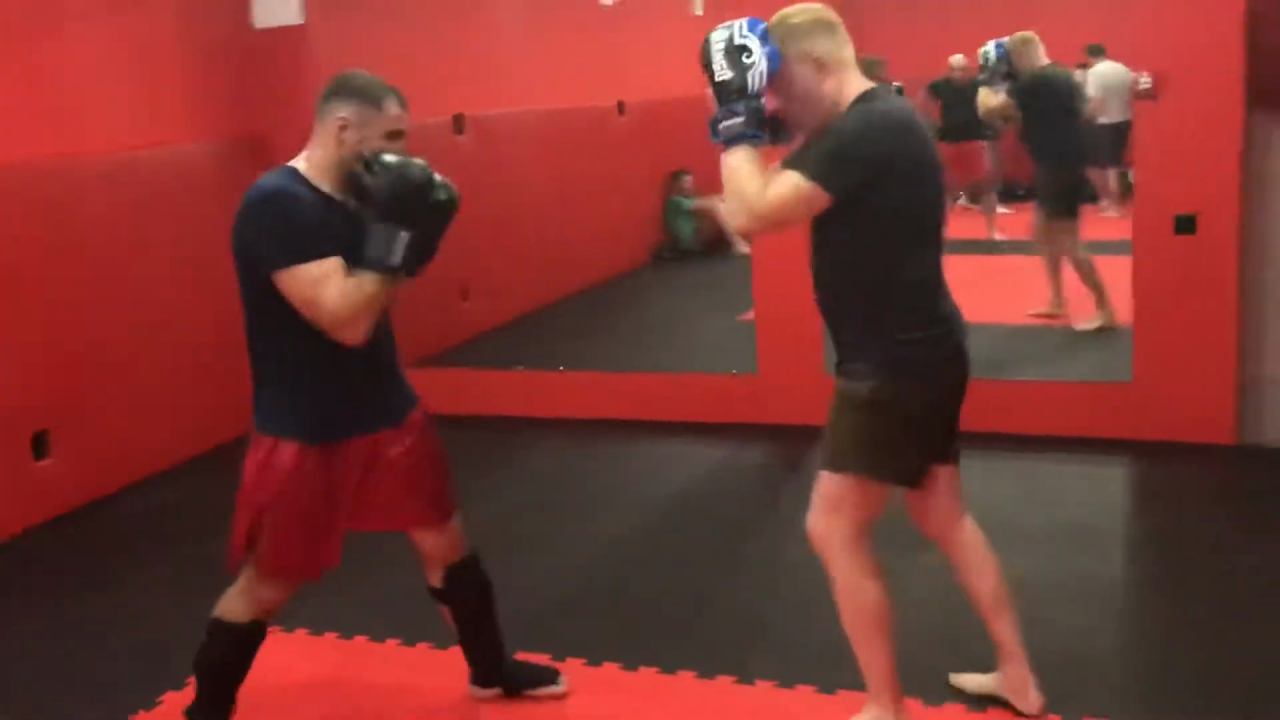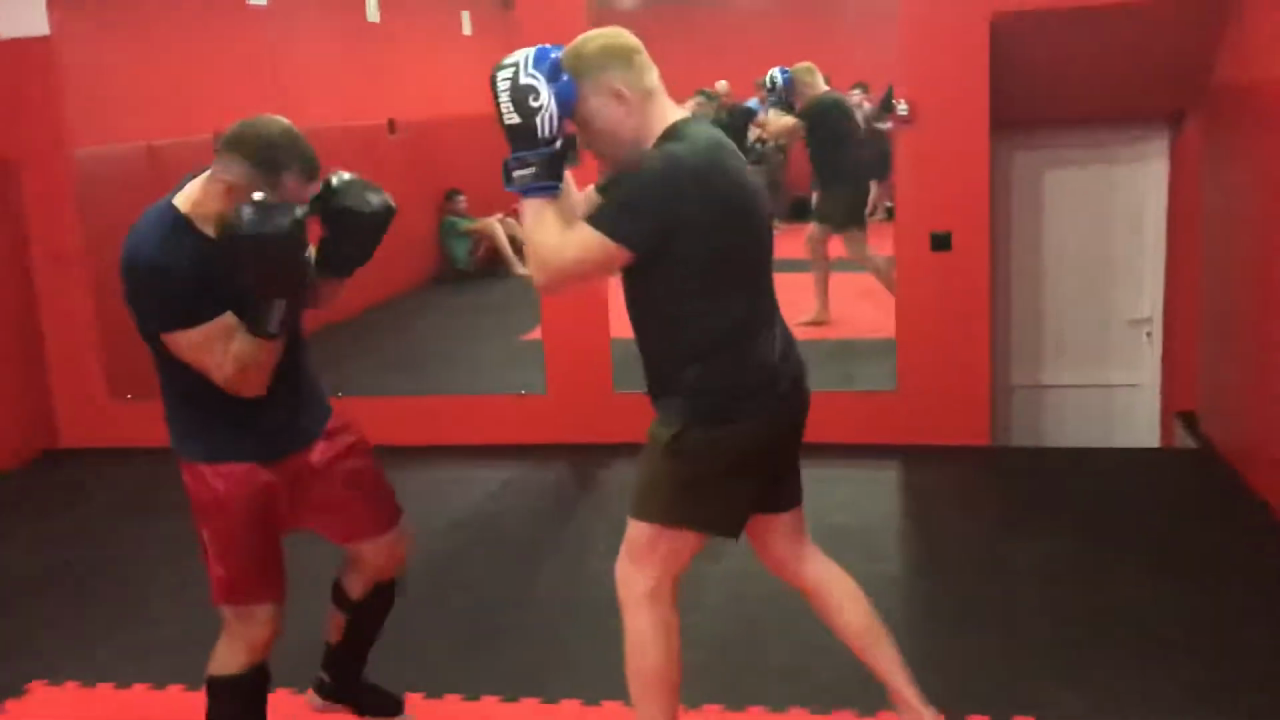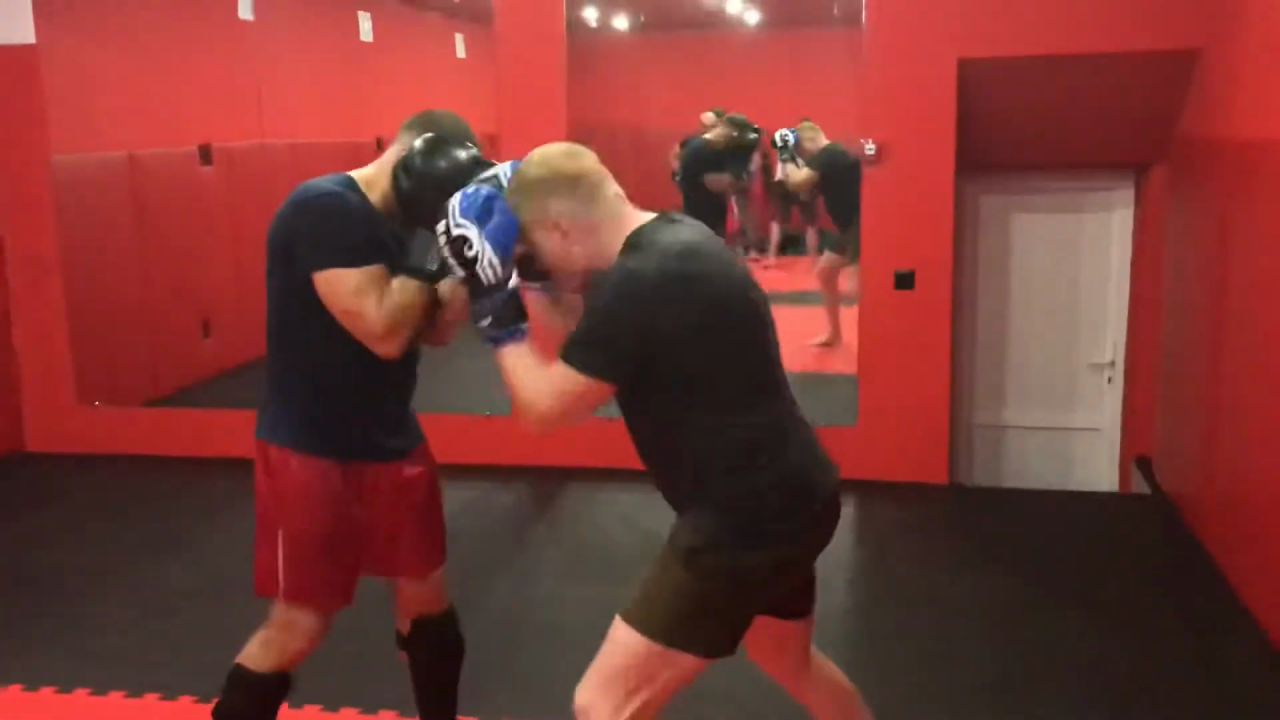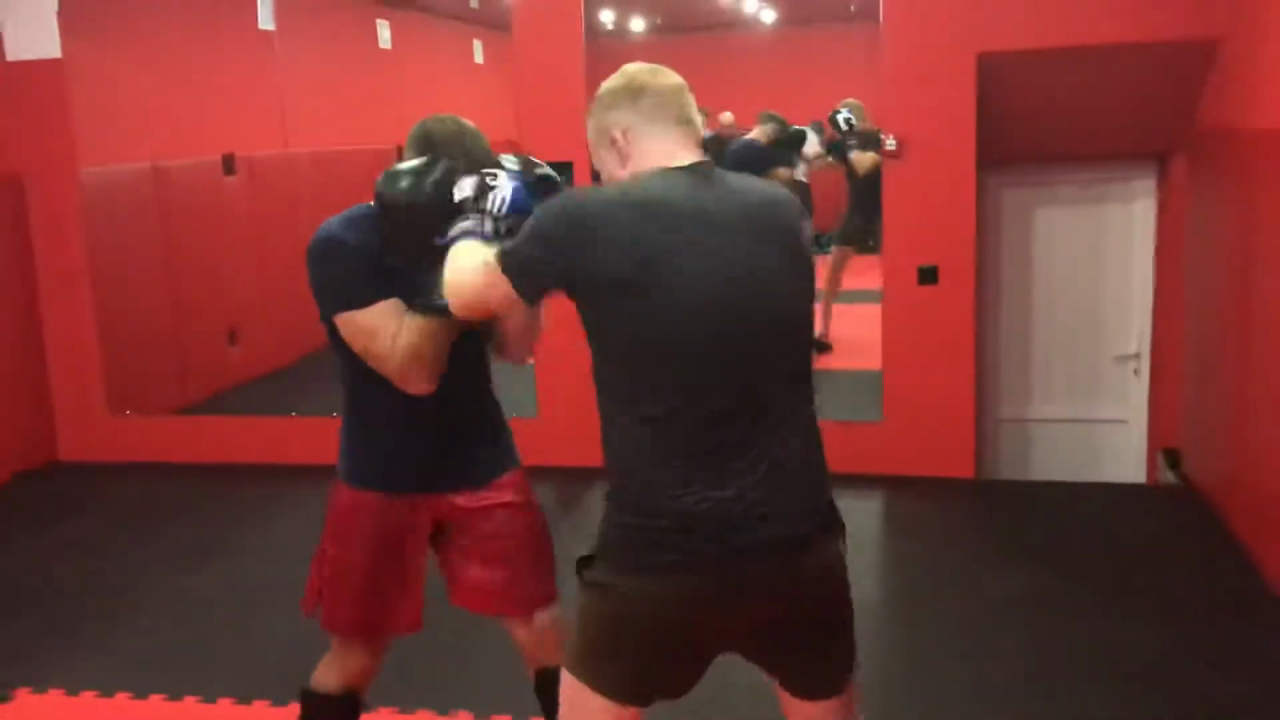
dt=0.7s
person 1, frame 1
left shoulder: (865, 132)
right shoulder: (874, 123)
left elbow: (748, 214)
right elbow: (780, 199)
left wrist: (735, 113)
right wrist: (742, 114)
left hip: (893, 367)
right hip: (920, 354)
left knee: (834, 531)
right knee: (944, 516)
person 1, frame 2
left shoulder: (668, 173)
right shoulder: (699, 149)
left elbow: (554, 267)
right elbow: (591, 218)
left wrist: (529, 155)
right wrist: (548, 161)
left hip: (714, 412)
right hip: (767, 391)
left knee: (642, 581)
right knee: (798, 560)
person 1, frame 3
left shoulder: (639, 285)
right shoulder: (683, 238)
left elbow: (547, 406)
left wrist: (495, 308)
right wrist: (551, 287)
left hip: (742, 519)
right hip: (795, 498)
right knee: (789, 658)
person 1, frame 4
left shoulder: (590, 220)
right shoulder: (779, 212)
left elbow: (465, 293)
left wrist: (470, 225)
left hip: (658, 550)
right hip: (797, 539)
person 2, frame 1
left shoulder: (355, 197)
right shoulder: (277, 205)
right elbow: (349, 321)
left wrist: (418, 237)
right wrist: (397, 231)
left hip: (387, 411)
right hip: (306, 431)
left knee: (447, 543)
right knee: (267, 583)
person 2, frame 2
left shoulder: (266, 214)
right shoulder: (157, 256)
left elbow: (311, 294)
right elbow: (243, 378)
left wrist: (344, 244)
right wrist: (272, 287)
left hip: (306, 424)
right hip: (229, 454)
left knee: (384, 549)
right knee: (254, 623)
person 2, frame 3
left shoulder: (406, 216)
right shoulder: (323, 210)
left elbow: (439, 328)
right elbow: (384, 334)
right wrist: (427, 233)
left hip: (392, 439)
right hip: (309, 447)
left knee: (426, 594)
right knee: (299, 624)
person 2, frame 4
right shoulder: (342, 247)
left elbow: (515, 345)
right elbow: (414, 372)
right wrist: (433, 259)
left hip: (482, 464)
right hip: (382, 479)
left knee: (542, 631)
right knee: (354, 651)
person 3, frame 1
left shoulder: (1035, 82)
right shoulder: (1059, 76)
left elbow: (987, 109)
right elbow: (1020, 106)
left wrist: (988, 79)
right wrist: (1005, 80)
left hip: (1059, 170)
right hip: (1059, 167)
left knee: (1067, 243)
right knee: (1044, 233)
left ankle: (1105, 311)
right ankle: (1057, 300)
person 3, frame 2
left shoulder: (822, 105)
right shoulder: (830, 102)
left elbow: (778, 129)
right elbow: (797, 128)
right wrist: (783, 102)
left hip: (847, 185)
right hip: (834, 184)
left knee: (859, 252)
right knee: (814, 240)
right ankle: (821, 310)
person 3, frame 3
left shoulder: (829, 156)
right shoulder: (827, 156)
left elbow: (795, 183)
right elbow: (802, 190)
left hip: (863, 225)
right hip: (849, 226)
left knee: (859, 287)
right knee: (824, 273)
right ankle: (834, 333)
person 3, frame 4
left shoulder: (878, 138)
right shoulder: (846, 141)
left elbow: (864, 167)
left wrist: (849, 137)
left hip: (882, 214)
right hip: (857, 212)
right knee: (833, 267)
right ankle: (823, 329)
